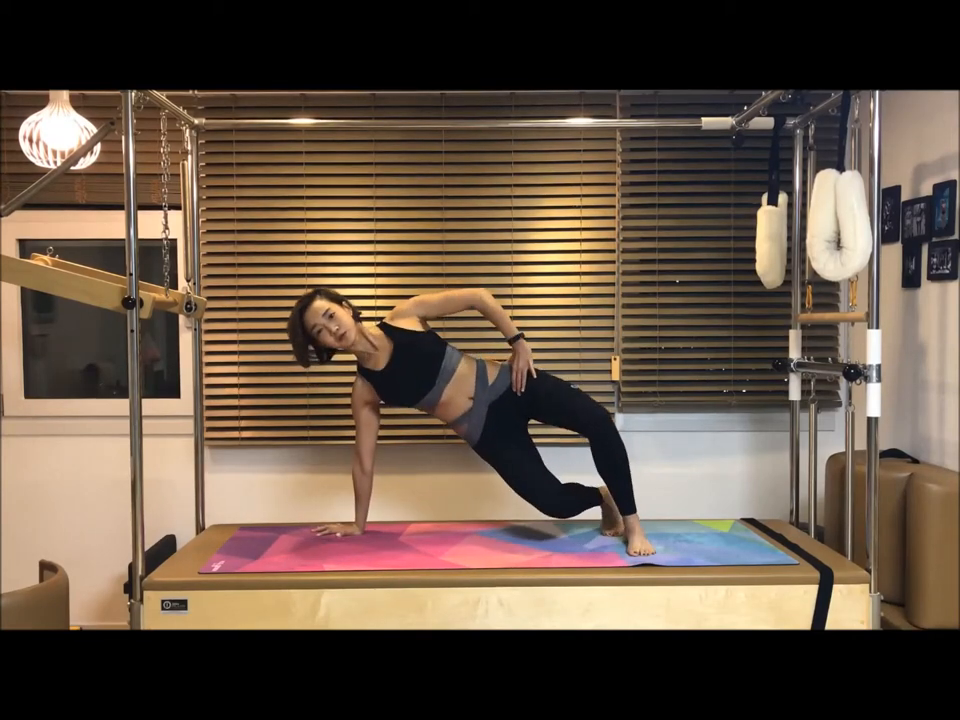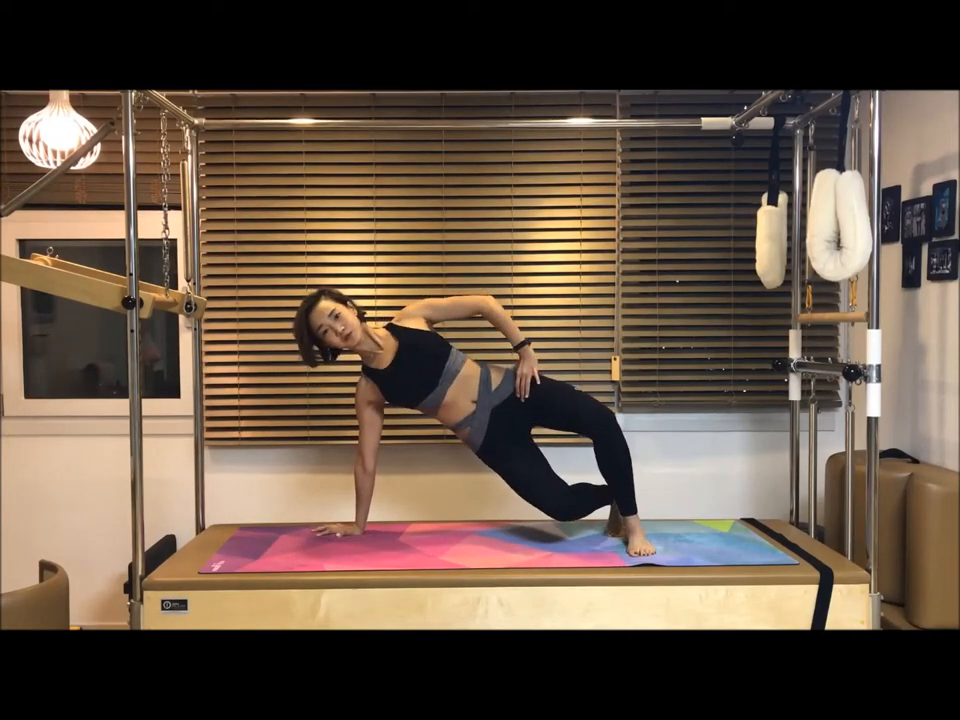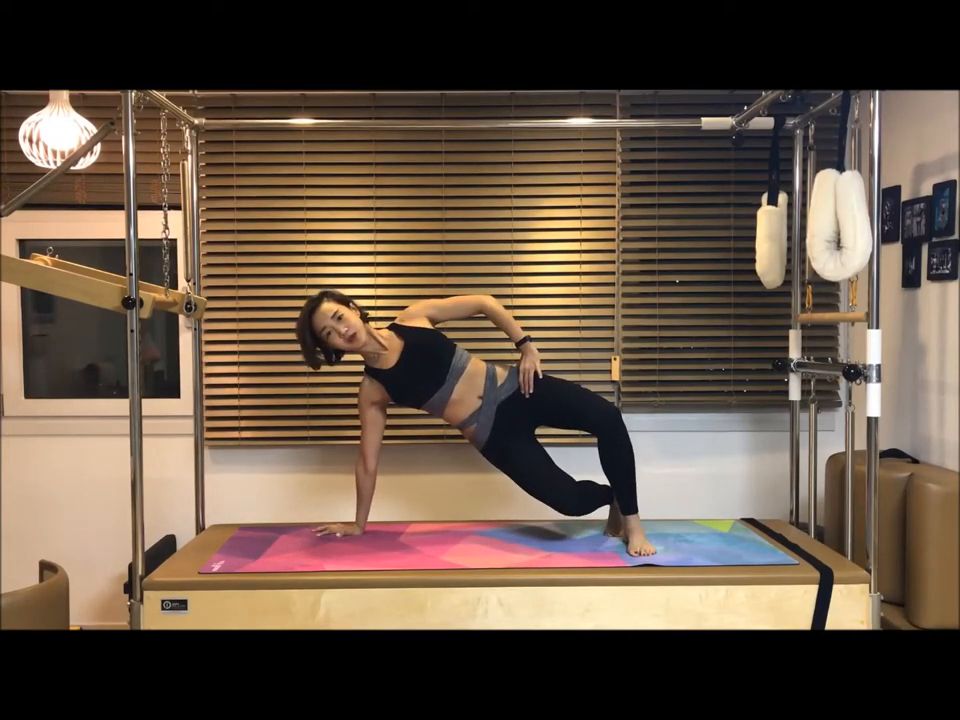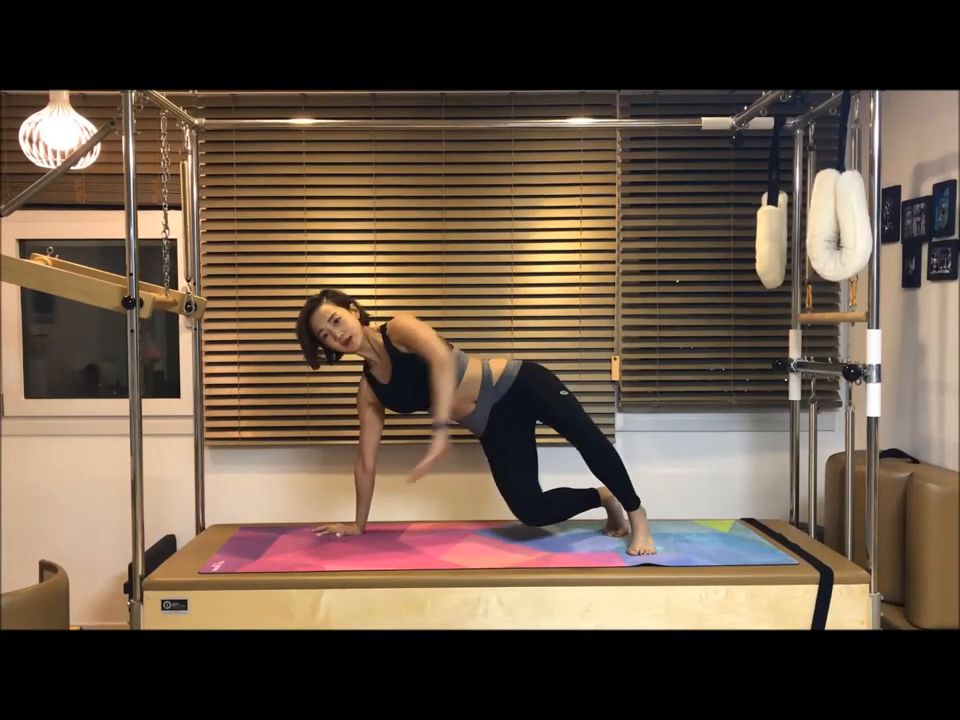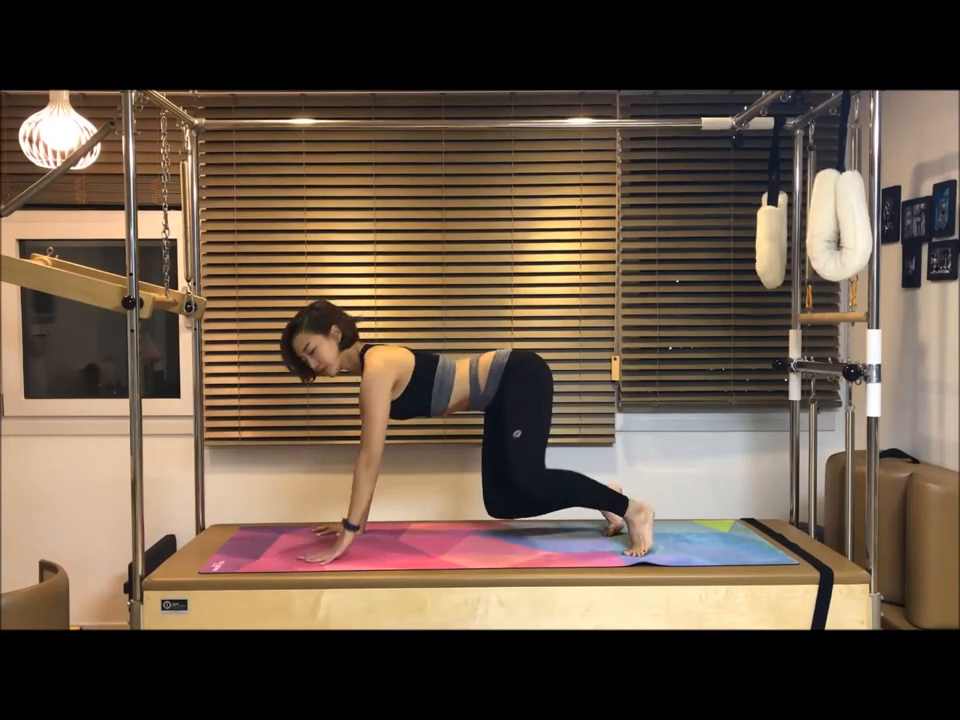
dt=0.5s
person 1, frame 1
left shoulder: (404, 316)
right shoulder: (364, 389)
left elbow: (478, 297)
right elbow: (364, 460)
left wrist: (518, 341)
right wrist: (358, 523)
left hip: (510, 384)
right hip: (487, 431)
left knee: (596, 420)
right knee: (554, 503)
left ankle: (631, 522)
right ankle: (600, 496)
person 1, frame 2
left shoulder: (411, 318)
right shoulder: (369, 390)
left elbow: (485, 303)
right elbow: (366, 461)
left wrist: (524, 348)
right wrist: (358, 523)
left hip: (511, 390)
right hip: (489, 437)
left knee: (601, 420)
right knee: (562, 506)
left ankle: (631, 520)
right ankle: (611, 496)
person 1, frame 3
left shoulder: (413, 318)
right shoulder: (372, 389)
left elbow: (484, 303)
right elbow: (367, 461)
left wrist: (525, 344)
right wrist: (358, 523)
left hip: (516, 388)
right hip: (494, 434)
left knee: (607, 417)
right knee: (569, 500)
left ankle: (631, 521)
right ankle: (612, 496)
person 1, frame 4
left shoulder: (399, 329)
right shoulder: (369, 389)
left elbow: (442, 356)
right elbow: (366, 459)
left wrist: (441, 430)
right wrist: (359, 523)
left hip: (519, 382)
right hip: (495, 424)
left knee: (579, 430)
right knee: (529, 509)
left ankle: (636, 513)
right ankle: (604, 496)
person 1, frame 5
left shoulder: (377, 365)
right shoulder: (369, 382)
left elbow: (371, 458)
right elbow: (367, 459)
left wrist: (349, 531)
right wrist: (357, 522)
left hip: (518, 375)
right hip: (500, 398)
left knee: (527, 473)
right knee: (499, 504)
left ankle: (633, 511)
right ankle: (600, 496)
